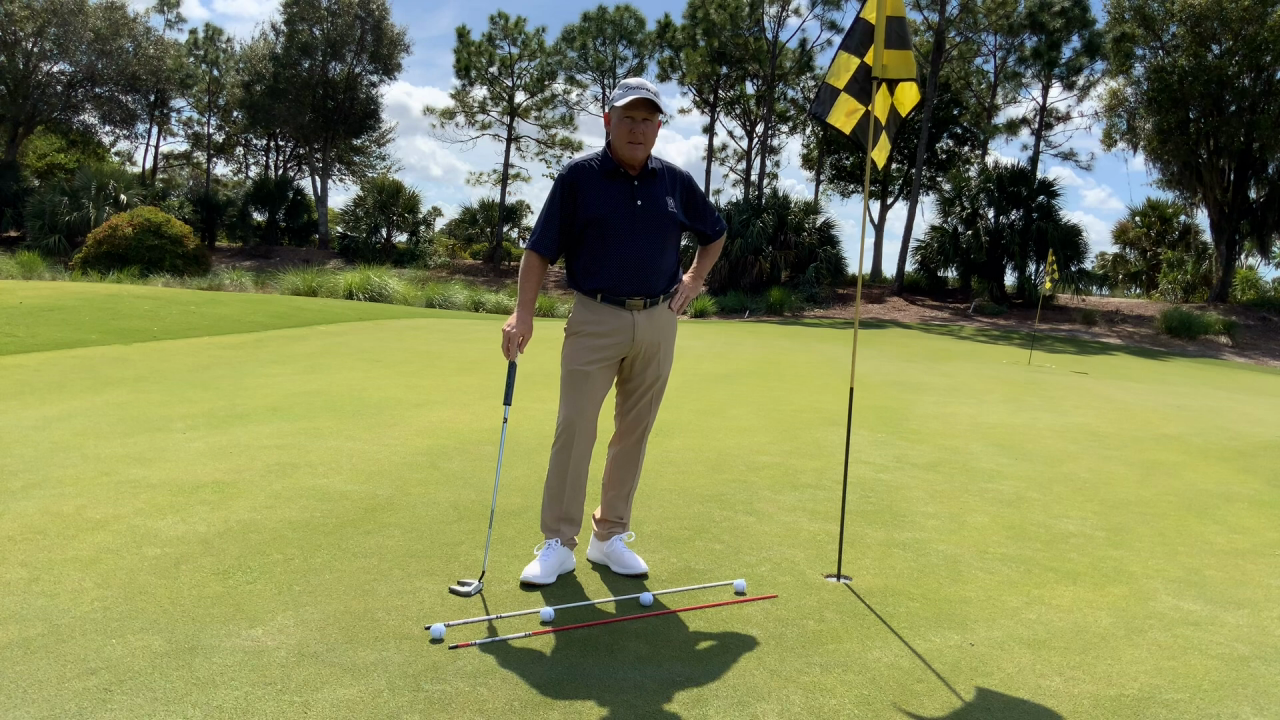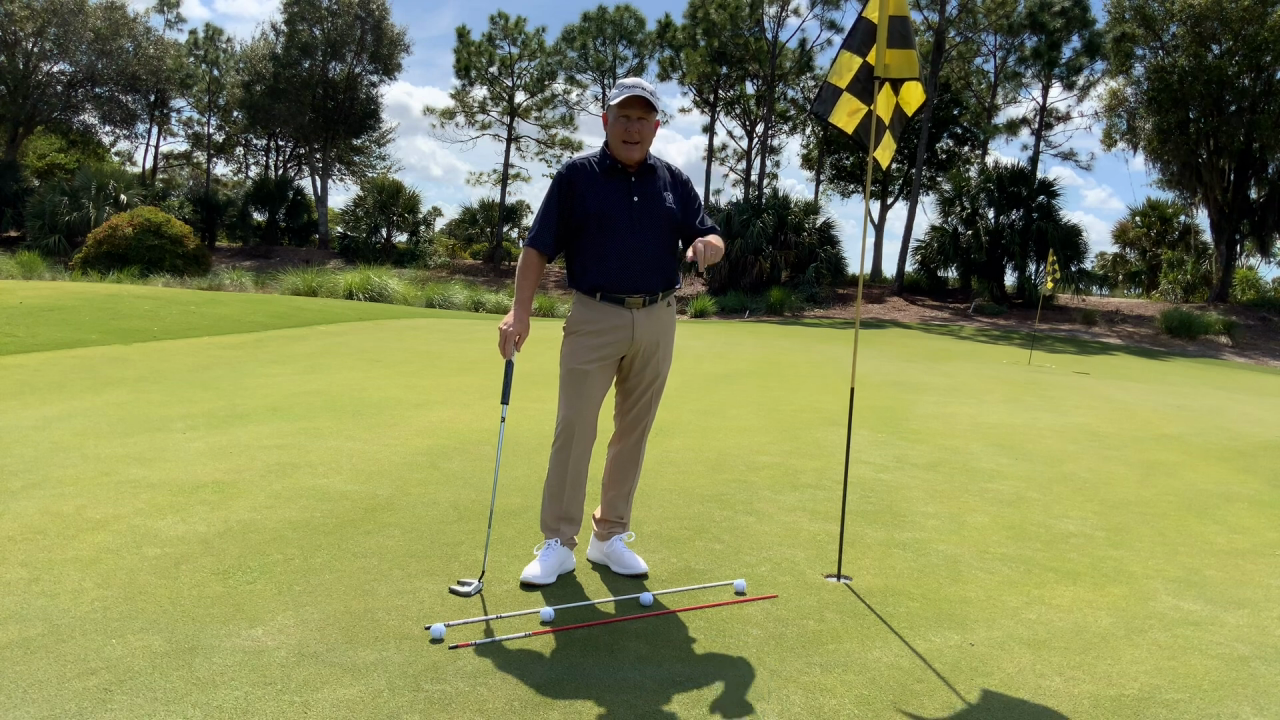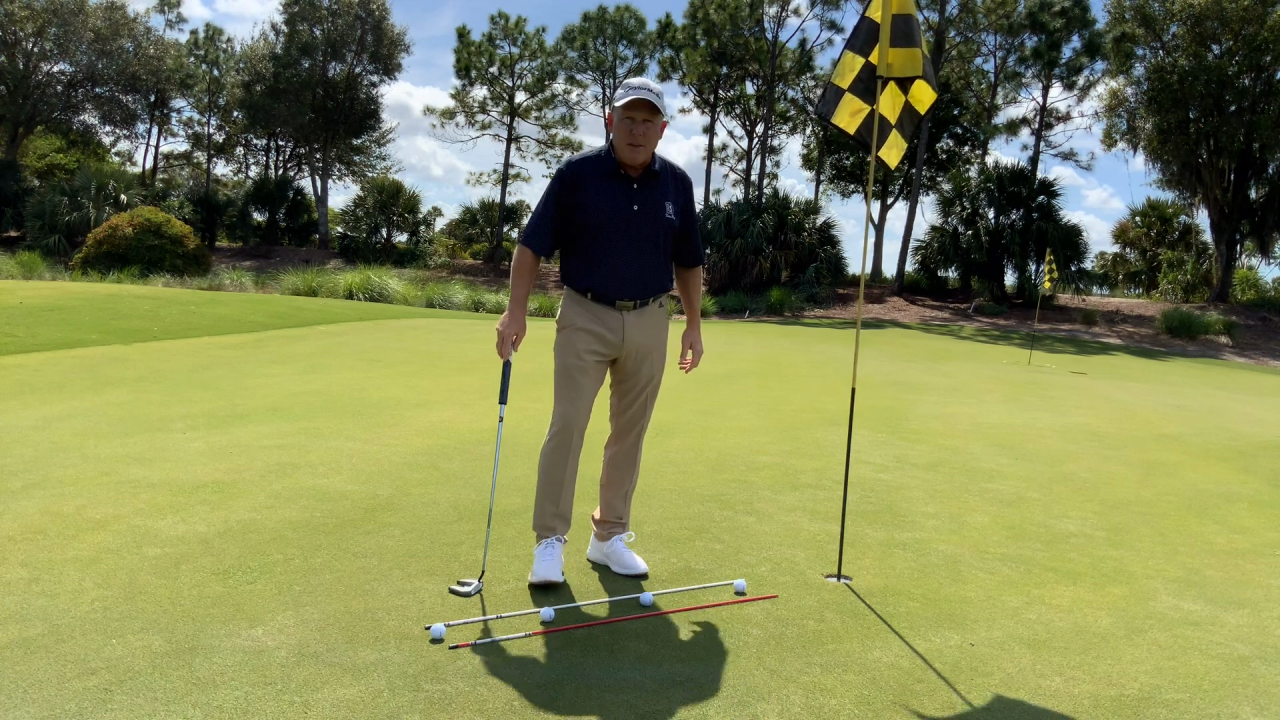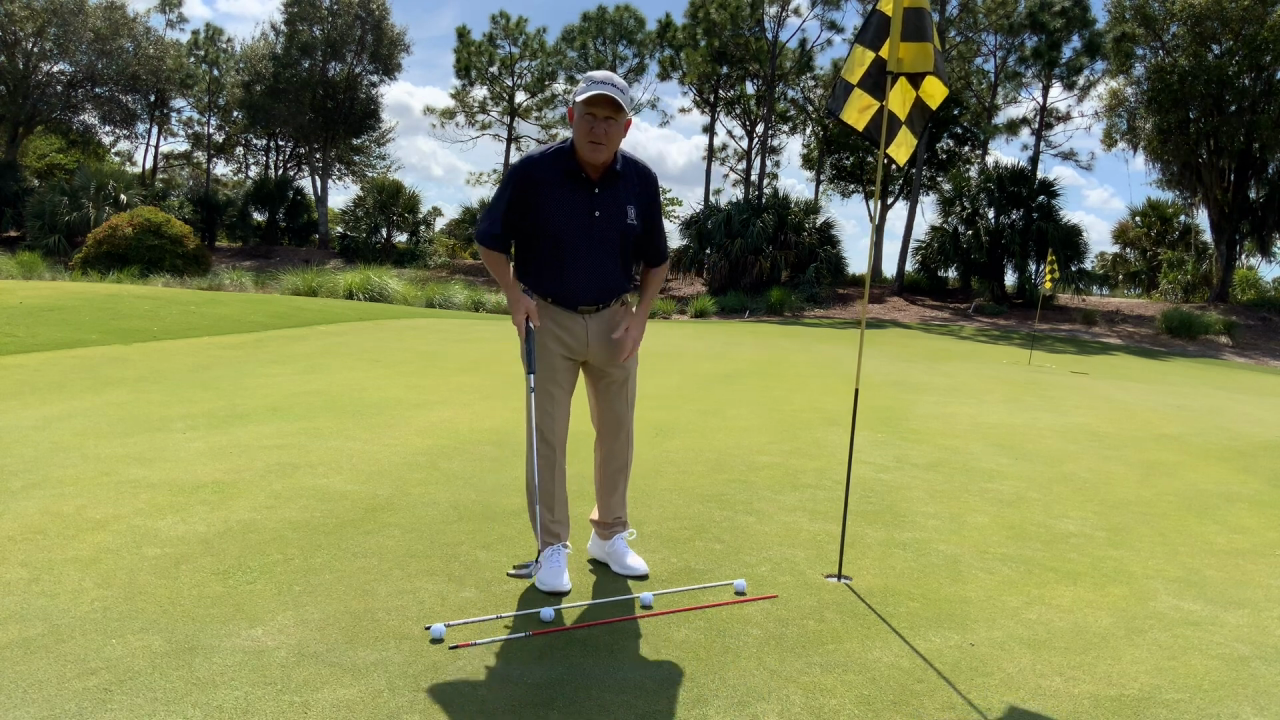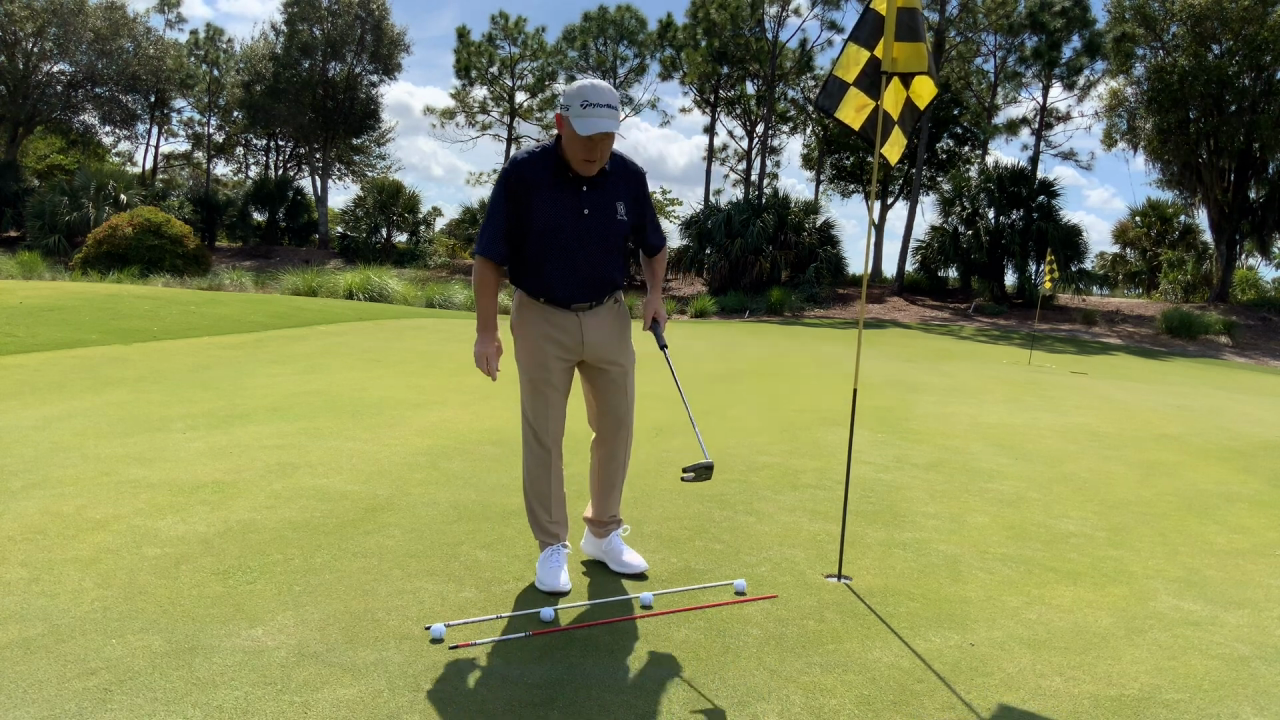
dt=1s
person 1, frame 1
left shoulder: (676, 181)
right shoulder: (578, 176)
left elbow: (715, 233)
right elbow: (539, 250)
left wrist: (695, 279)
right wrist: (522, 313)
left hip: (657, 322)
right hip: (596, 319)
left knee: (634, 432)
right knee: (574, 428)
left ankle: (610, 536)
right ankle: (558, 543)
person 1, frame 2
left shoulder: (674, 180)
right shoulder: (576, 175)
left elbow: (710, 242)
right elbow: (538, 247)
left wrist: (709, 246)
right wrist: (519, 310)
left hip: (656, 320)
right hip: (594, 317)
left knee: (633, 432)
right knee: (574, 428)
left ankle: (610, 536)
right ankle: (558, 543)
person 1, frame 3
left shoulder: (676, 182)
right shoulder: (576, 174)
left elbow: (689, 261)
right elbow: (531, 245)
left wrist: (693, 326)
right wrist: (515, 311)
left hip: (649, 321)
right hip: (586, 317)
left knee: (629, 433)
right knee: (567, 426)
left ankle: (610, 536)
right ankle: (550, 540)
person 1, frame 4
left shoulder: (641, 180)
right shoulder: (531, 172)
left elbow: (655, 259)
right elbow: (489, 240)
left wrist: (639, 315)
right wrist: (514, 293)
left hip: (613, 321)
right hip: (549, 320)
left knee: (616, 431)
right knee: (548, 435)
left ankle: (609, 535)
right ankle: (552, 547)
person 1, frame 5
left shoulder: (629, 176)
right shoulder: (522, 172)
left elbow: (652, 243)
right elbow: (489, 256)
left wrist: (655, 293)
right wrist: (487, 330)
left hip: (608, 317)
right hip: (542, 319)
left knee: (615, 427)
right knee: (543, 436)
left ankle: (604, 532)
right ankle: (551, 547)
